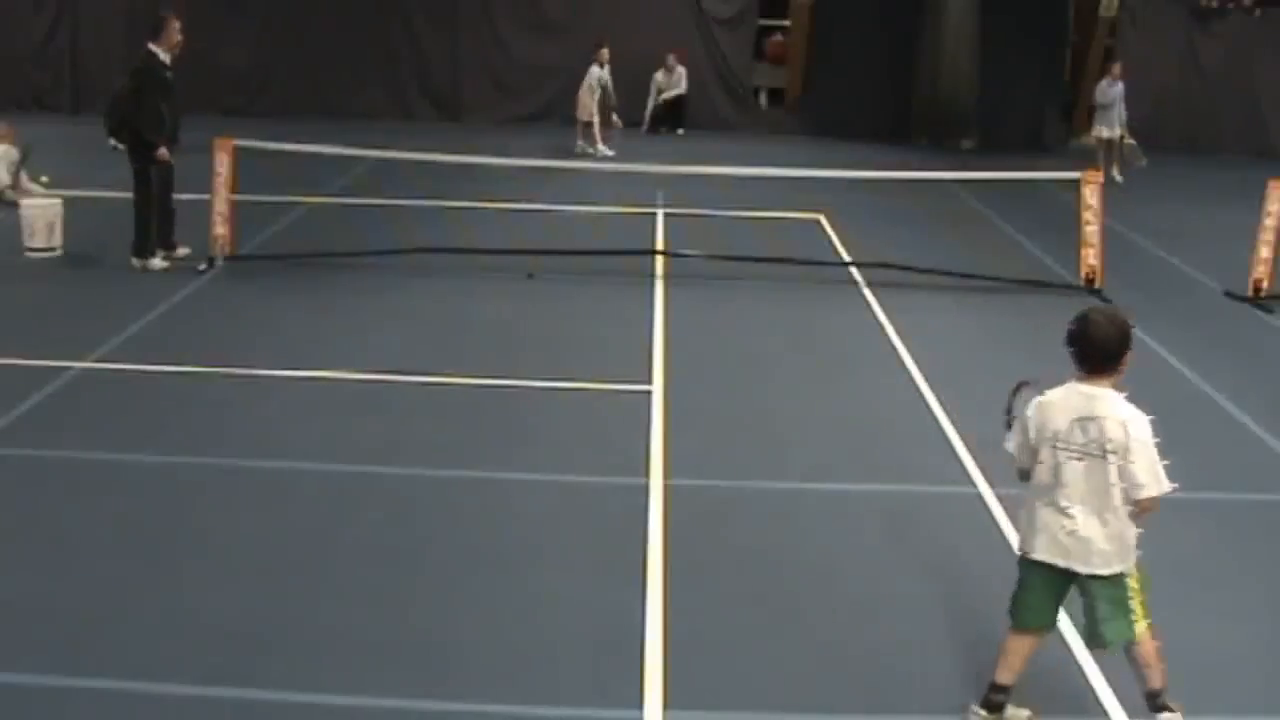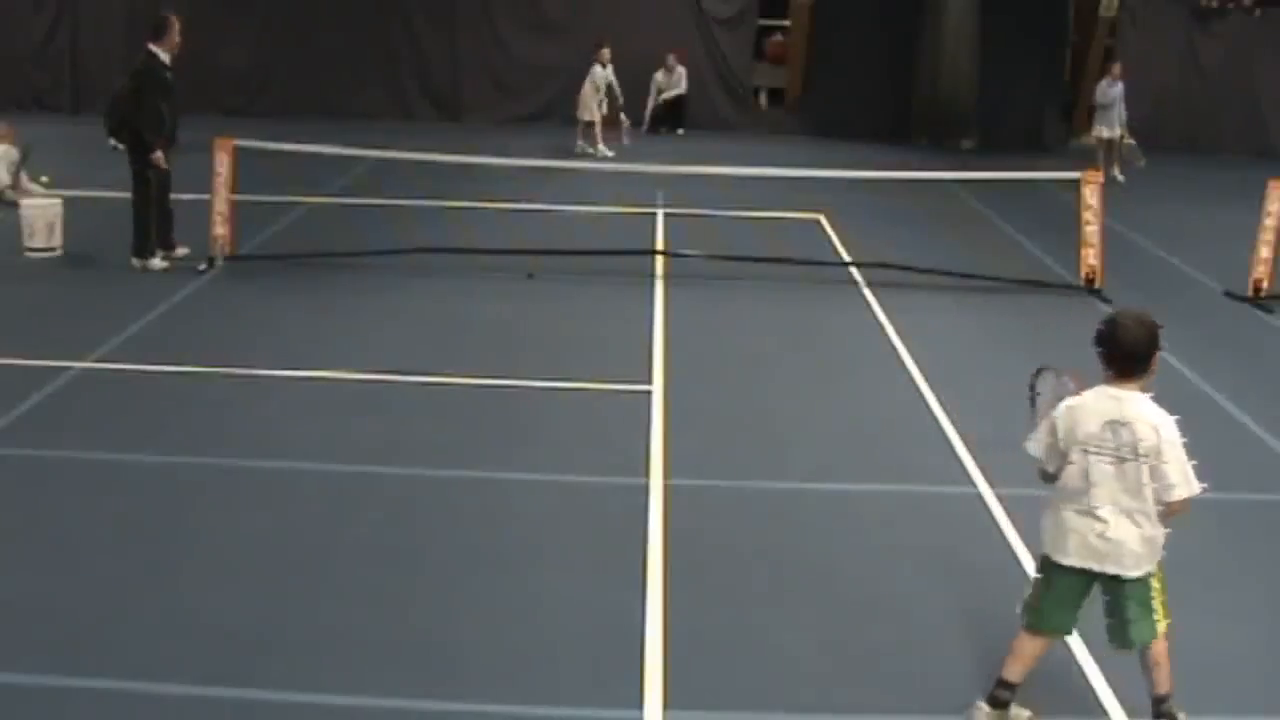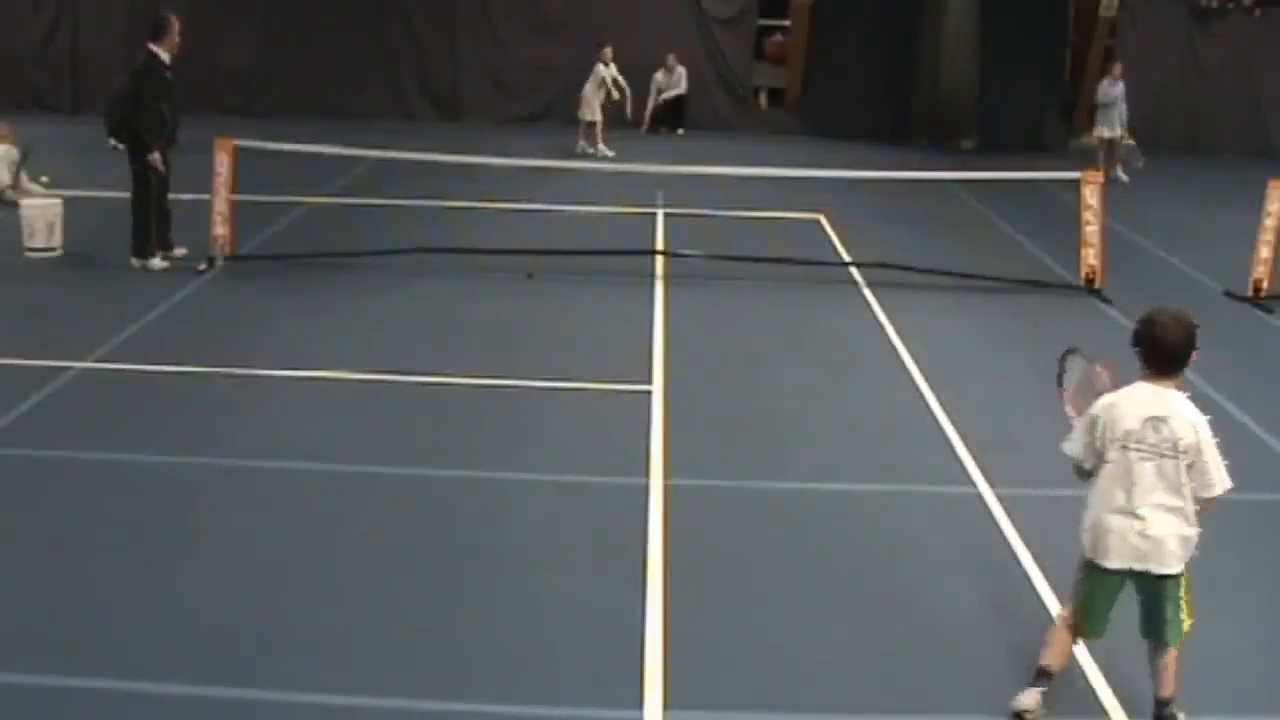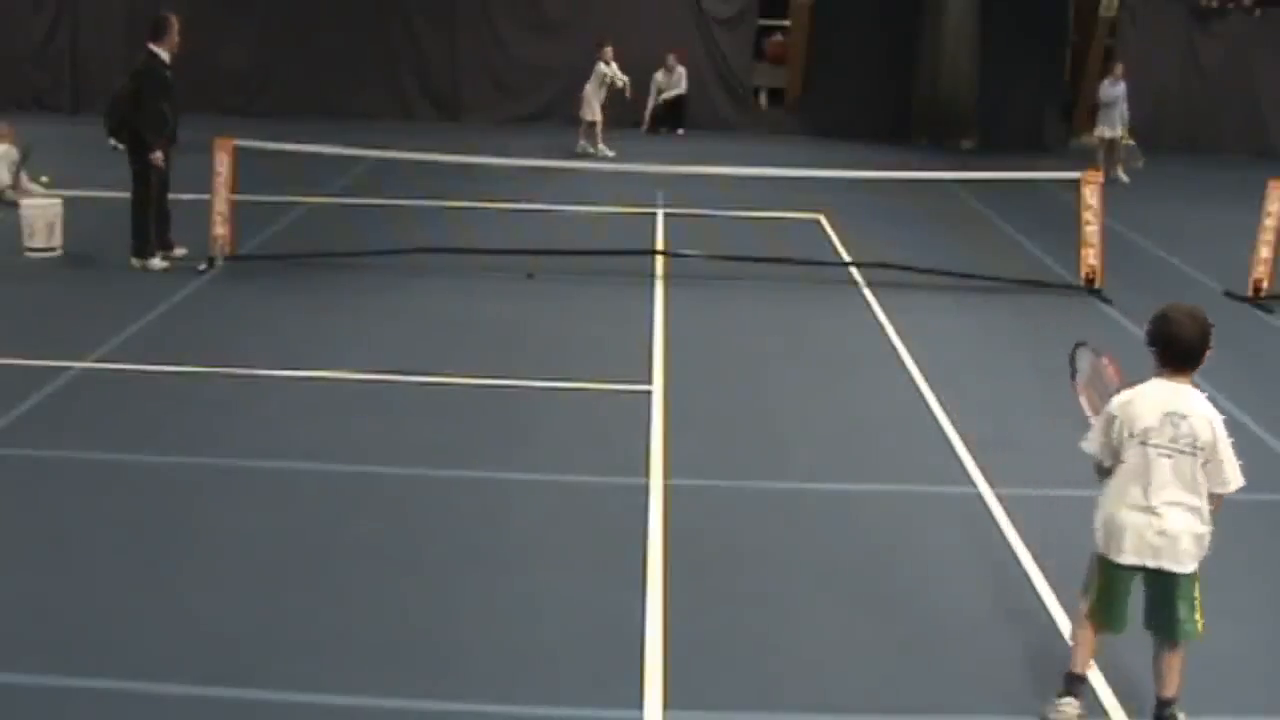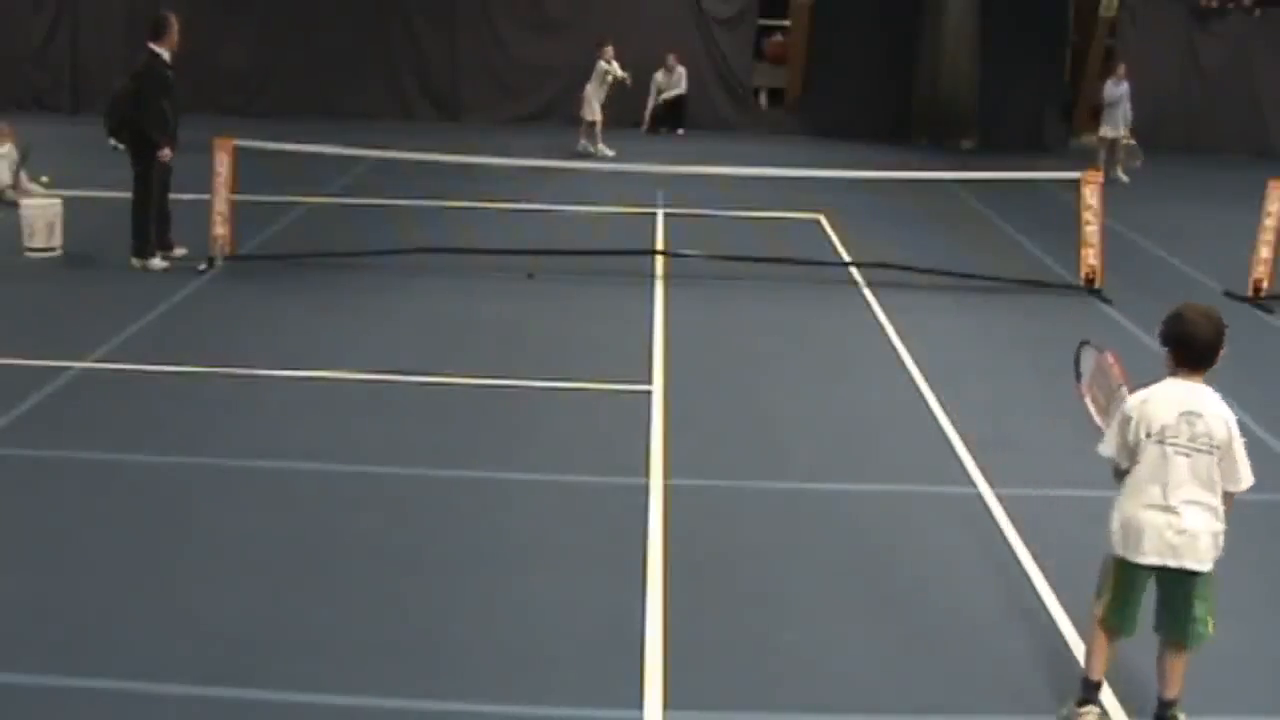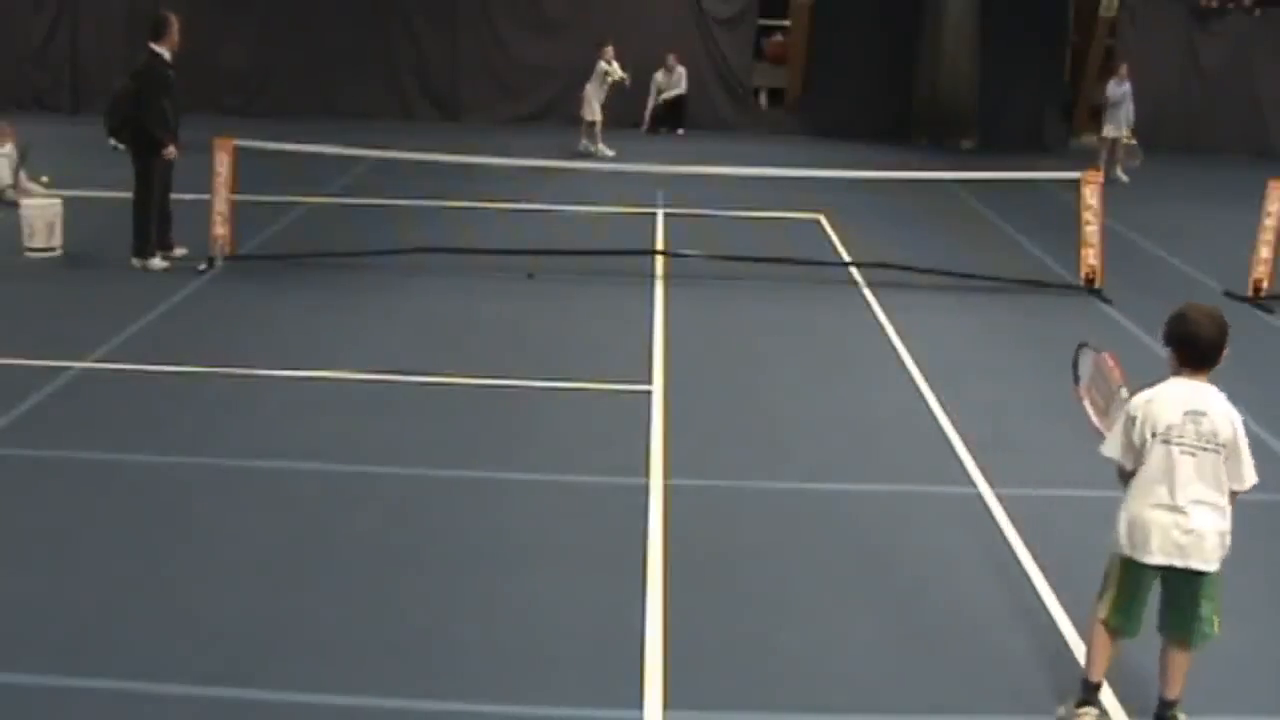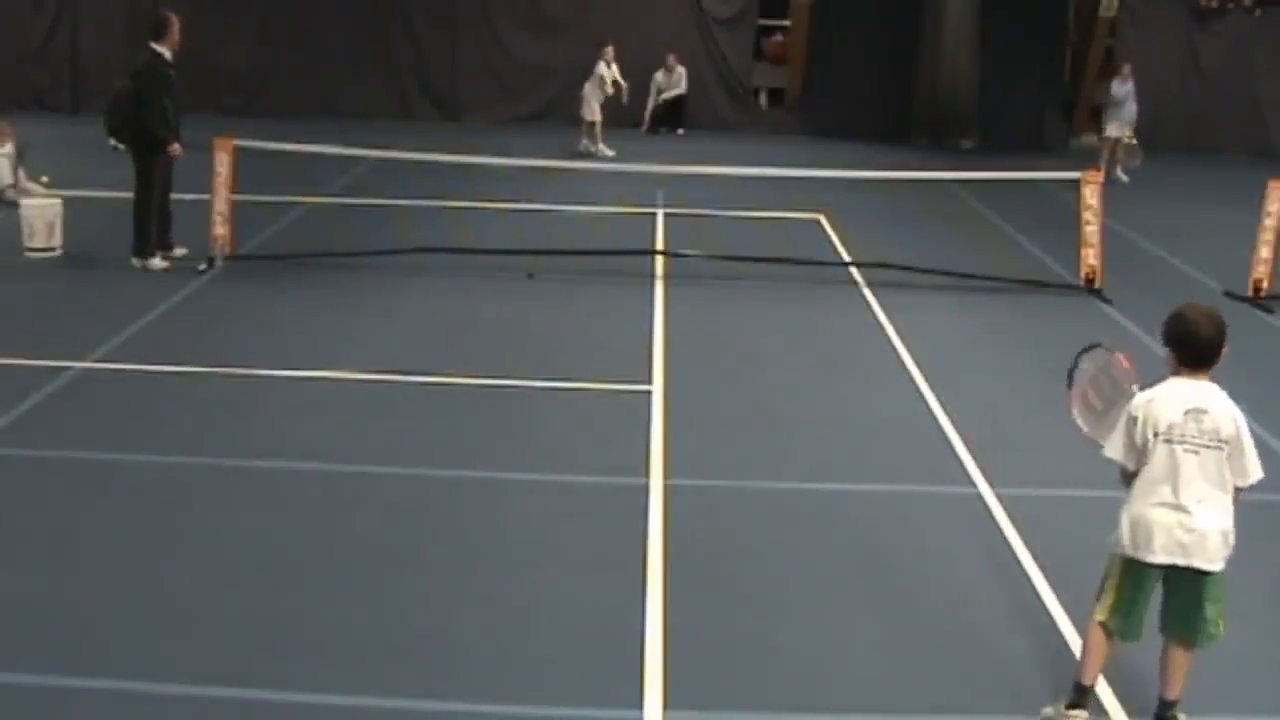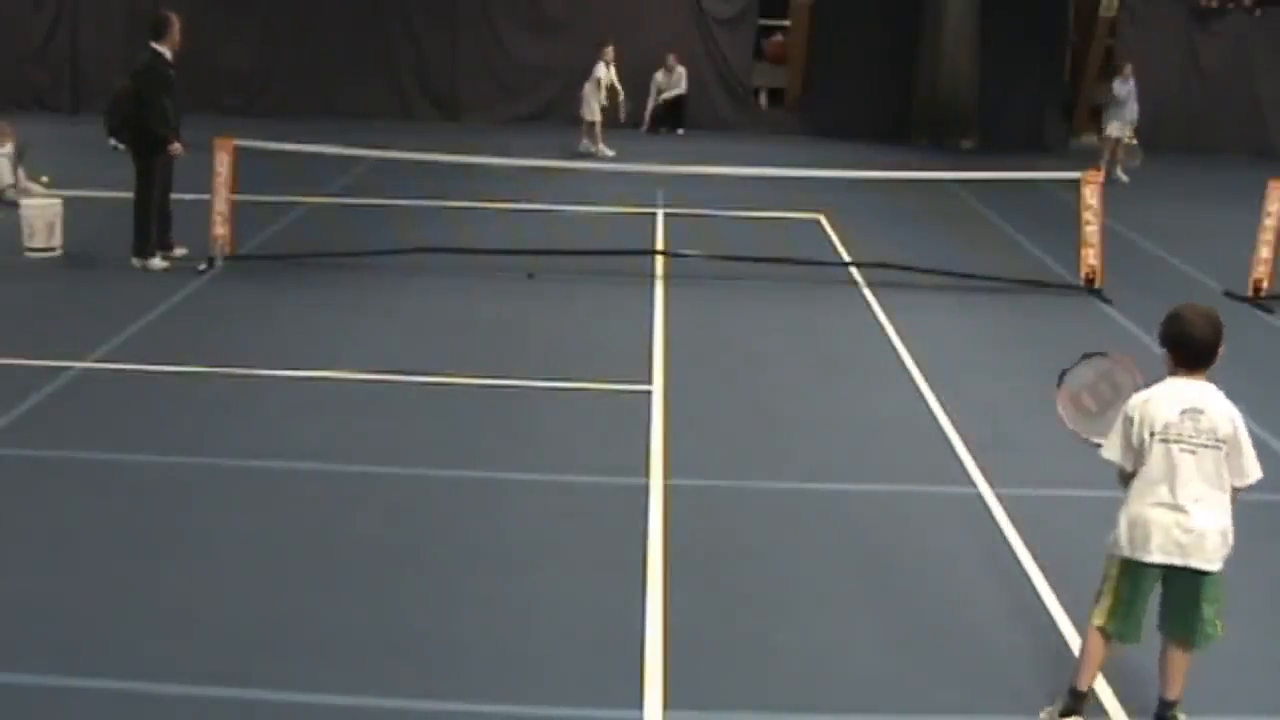
dt=0.1s
person 1, frame 1
left shoulder: (1043, 406)
right shoulder: (1130, 421)
left elbow: (1024, 471)
right elbow: (1147, 500)
right wrist: (1127, 514)
left hip: (1046, 539)
right hip: (1105, 545)
left knee: (1025, 625)
right knee: (1136, 630)
person 1, frame 2
left shoulder: (1071, 410)
right shoulder: (1158, 424)
left elbow: (1049, 472)
right elbow: (1176, 502)
right wrist: (1150, 514)
left hip: (1071, 540)
right hip: (1132, 547)
left knee: (1040, 625)
right knee: (1152, 633)
person 1, frame 3
left shoulder: (1108, 407)
right shoulder: (1193, 421)
left elbow: (1083, 469)
right elbow: (1206, 497)
left hip: (1107, 535)
right hip: (1166, 544)
left knee: (1074, 620)
right knee: (1165, 635)
person 1, frame 4
left shoulder: (1125, 403)
right shoulder: (1208, 417)
left elbow: (1103, 467)
right elbow: (1220, 493)
left hip: (1121, 531)
right hip: (1179, 540)
left knee: (1092, 614)
right knee: (1171, 633)
person 1, frame 5
left shoulder: (1140, 403)
right shoulder: (1223, 416)
left elbow: (1120, 470)
right elbow: (1230, 491)
left hip: (1137, 531)
right hip: (1194, 539)
left knee: (1107, 618)
right knee: (1178, 636)
person 1, frame 6
left shoulder: (1145, 403)
right shoulder: (1227, 415)
left elbow: (1126, 471)
right elbow: (1235, 490)
left hip: (1144, 531)
right hip: (1201, 540)
left knee: (1109, 618)
right knee: (1181, 636)
person 1, frame 7
left shoulder: (1146, 403)
right shoulder: (1230, 413)
left elbow: (1127, 474)
right elbow: (1237, 488)
left hip: (1146, 530)
right hip: (1204, 539)
left knee: (1106, 619)
right knee: (1182, 634)
person 1, frame 8
left shoulder: (1142, 404)
right shoulder: (1227, 413)
left elbow: (1125, 475)
right elbow: (1235, 488)
left hip: (1144, 531)
right hip: (1202, 539)
left knee: (1104, 622)
right knee: (1181, 635)
person 2, frame 1
left shoulder: (162, 64)
right shoulder: (146, 67)
right elbow: (141, 111)
right wrist: (156, 144)
left hip: (162, 143)
right hip: (148, 146)
left knee: (165, 195)
right knee: (148, 197)
left ankle: (166, 244)
right ankle: (142, 253)
person 2, frame 2
left shoulder: (161, 65)
right shoulder: (147, 68)
right elbow: (141, 113)
right wrist: (152, 147)
left hip: (160, 144)
right hip: (147, 147)
left knee: (162, 195)
right knee: (147, 198)
left ankle: (165, 244)
right ankle: (142, 254)
person 2, frame 3
left shoulder: (160, 64)
right shoulder: (148, 68)
right elbow: (142, 112)
right wrist: (150, 148)
left hip: (159, 143)
right hip: (147, 147)
left knee: (160, 195)
right knee: (146, 197)
left ankle: (164, 244)
right ankle: (142, 254)
person 2, frame 4
left shoulder: (159, 64)
right shoulder: (148, 68)
right elbow: (142, 112)
right wrist: (152, 147)
left hip: (160, 143)
right hip: (147, 146)
left knee: (160, 195)
right knee: (146, 197)
left ankle: (163, 244)
right ankle: (142, 253)
person 2, frame 5
left shoulder: (160, 63)
right shoulder: (149, 67)
right elbow: (145, 111)
right wrist: (159, 144)
left hip: (161, 142)
right hip: (148, 145)
left knee: (160, 195)
right knee: (146, 197)
left ankle: (163, 244)
right ankle: (142, 253)
person 2, frame 6
left shoulder: (160, 63)
right shoulder: (150, 66)
right elbow: (148, 110)
left wrist: (168, 139)
right wrist: (163, 142)
left hip: (161, 141)
right hip: (150, 145)
left knee: (161, 195)
right knee: (147, 197)
left ankle: (163, 244)
right ankle: (143, 253)
person 2, frame 7
left shoulder: (161, 63)
right shoulder: (151, 66)
right elbow: (150, 110)
left wrist: (170, 139)
right wrist: (168, 140)
left hip: (161, 141)
right hip: (150, 143)
left knee: (162, 195)
right knee: (148, 197)
left ankle: (163, 244)
right ankle: (143, 253)
person 2, frame 8
left shoulder: (161, 62)
right shoulder: (151, 65)
right elbow: (150, 109)
left wrist: (170, 138)
right wrist: (169, 139)
left hip: (161, 141)
right hip: (150, 143)
left knee: (162, 194)
right knee: (148, 196)
left ankle: (163, 244)
right ankle: (143, 253)
